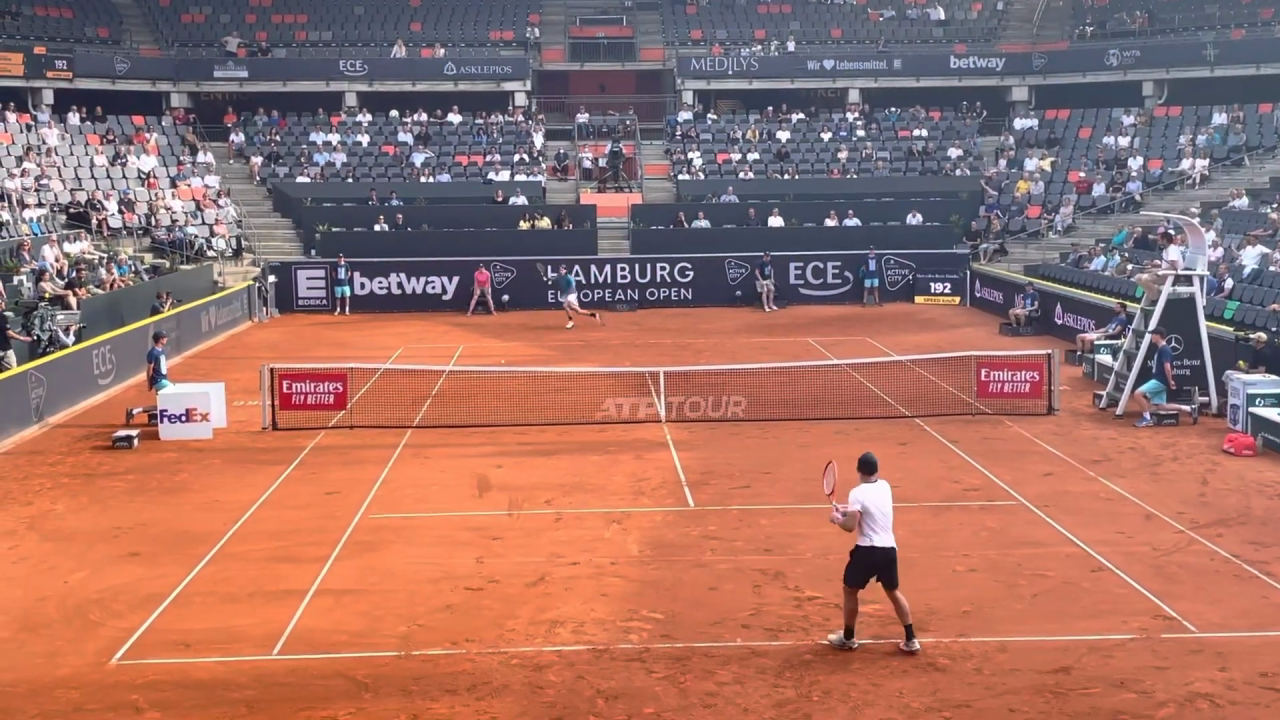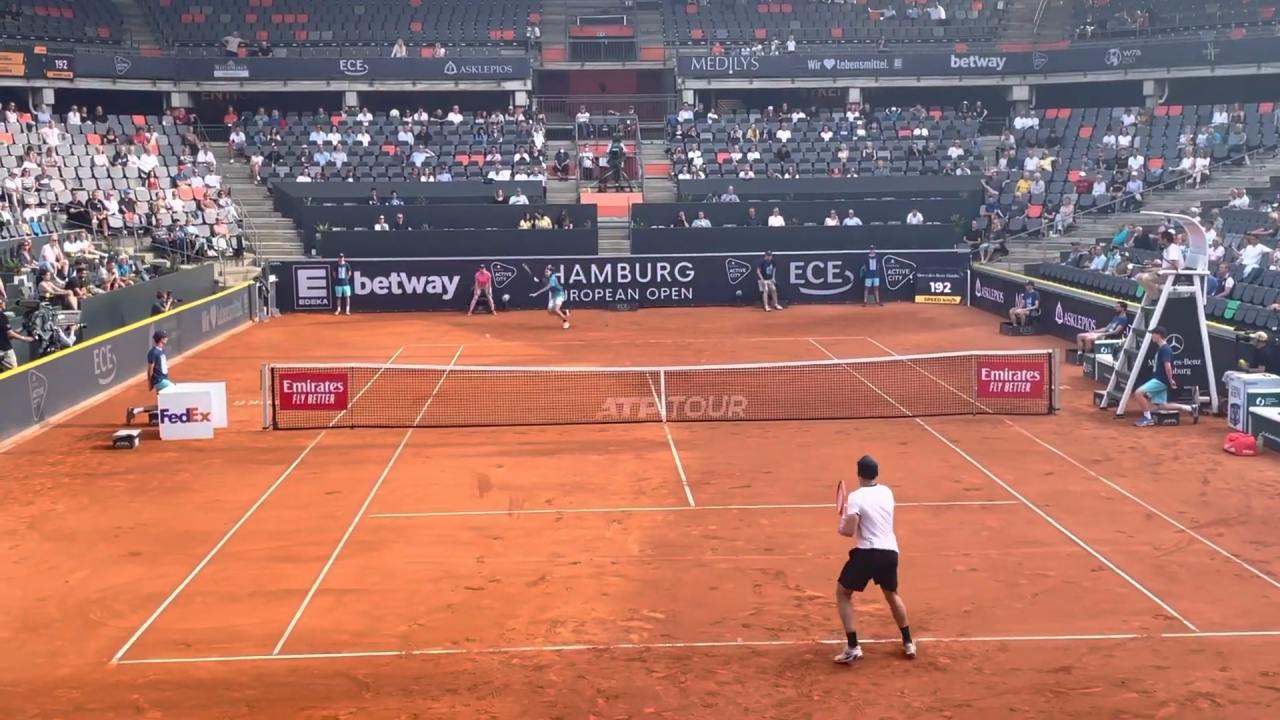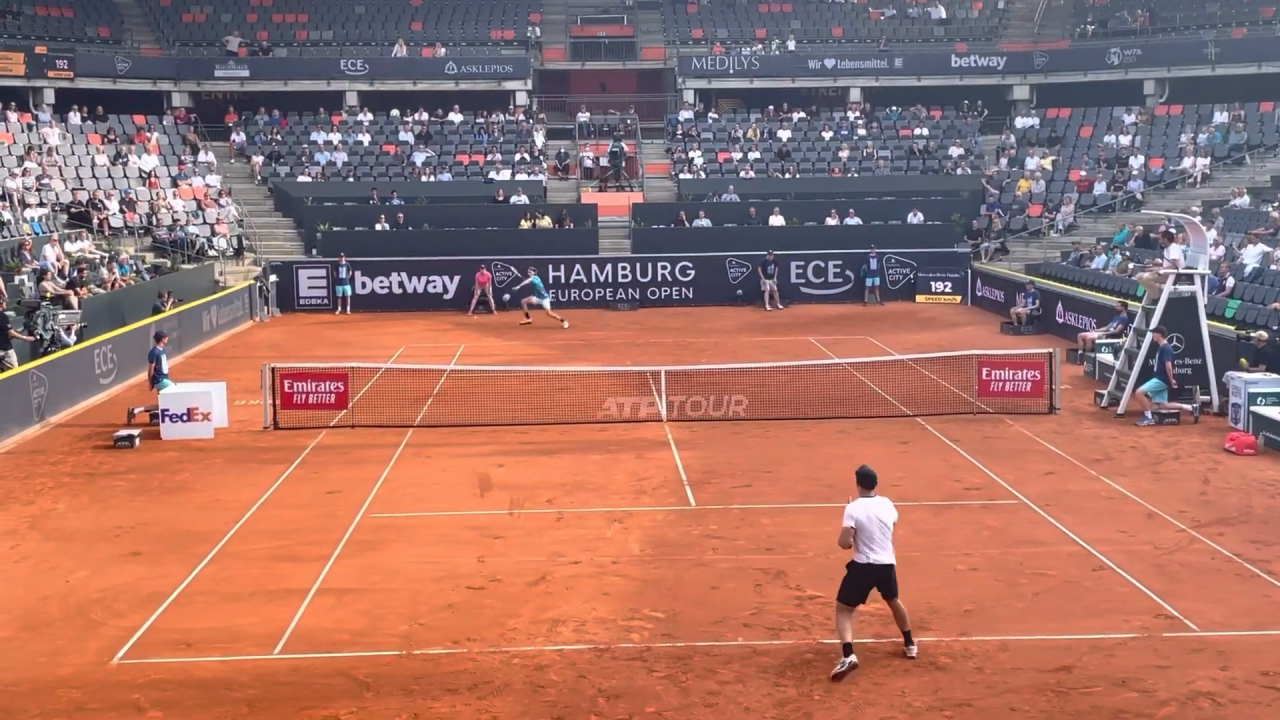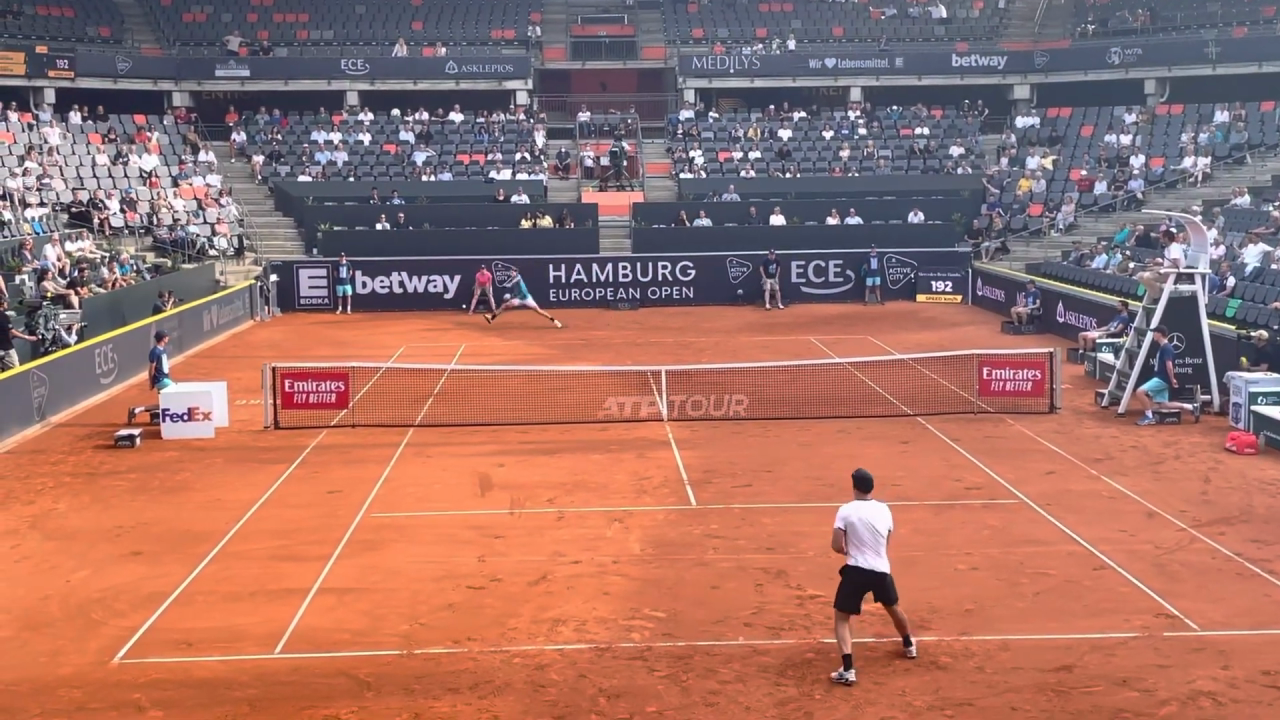
dt=0.1s
person 1, frame 1
left shoulder: (857, 493)
right shoulder: (885, 486)
left elbow: (850, 526)
left wrist: (837, 518)
right wrist: (844, 510)
left hip: (867, 551)
right hip: (889, 550)
left knee: (850, 592)
right knee: (894, 592)
left ankle: (848, 637)
right ankle: (911, 640)
person 1, frame 2
left shoulder: (856, 497)
right shoulder: (887, 492)
left elbow: (849, 531)
left wrist: (842, 527)
left hip: (867, 553)
right hip: (890, 553)
left knee: (843, 594)
right knee: (891, 595)
left ankle: (852, 647)
right ankle: (908, 643)
person 1, frame 3
left shoulder: (853, 508)
right shoulder: (888, 504)
left elbow: (844, 543)
left wrist: (855, 544)
left hip: (862, 567)
right hip: (887, 565)
left knee: (842, 611)
right knee: (893, 601)
left ankle: (848, 658)
right ankle: (910, 645)
person 1, frame 4
left shoulder: (846, 511)
right shoulder: (884, 510)
left elbow: (836, 546)
left hip: (855, 571)
right hip: (881, 571)
left knee: (841, 618)
right knee: (893, 607)
left ankle: (847, 670)
right ankle: (909, 646)
